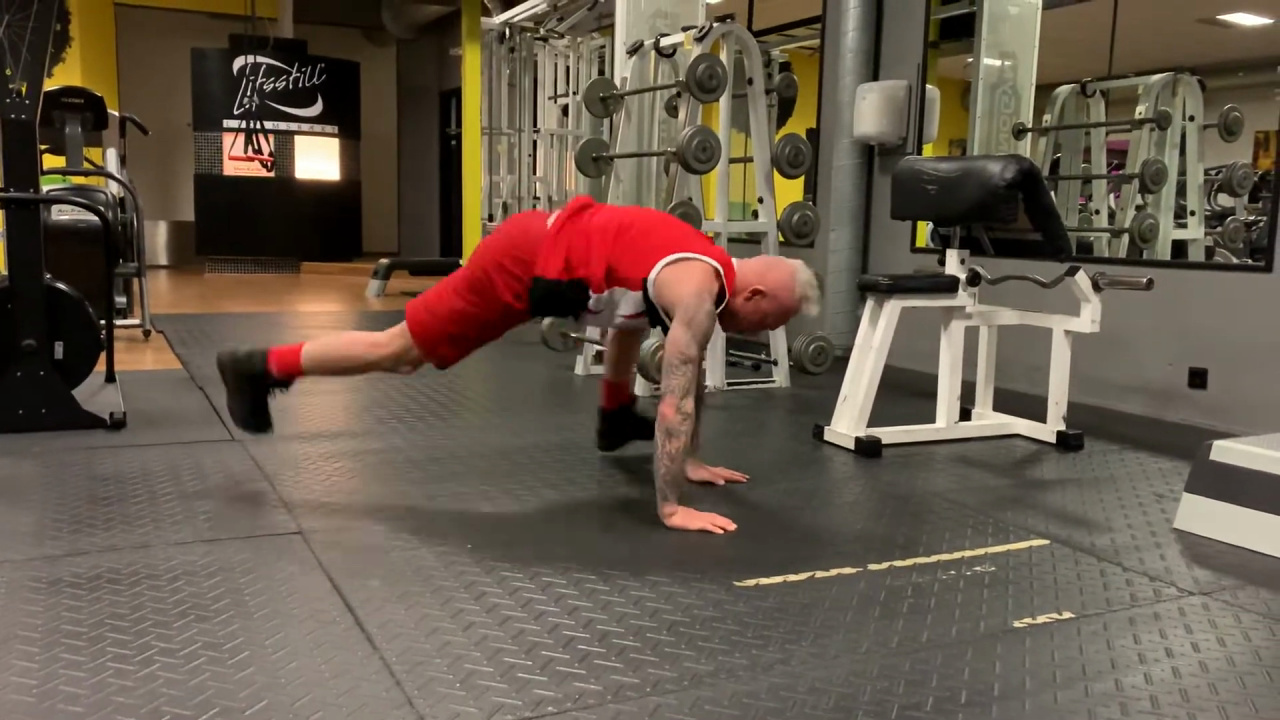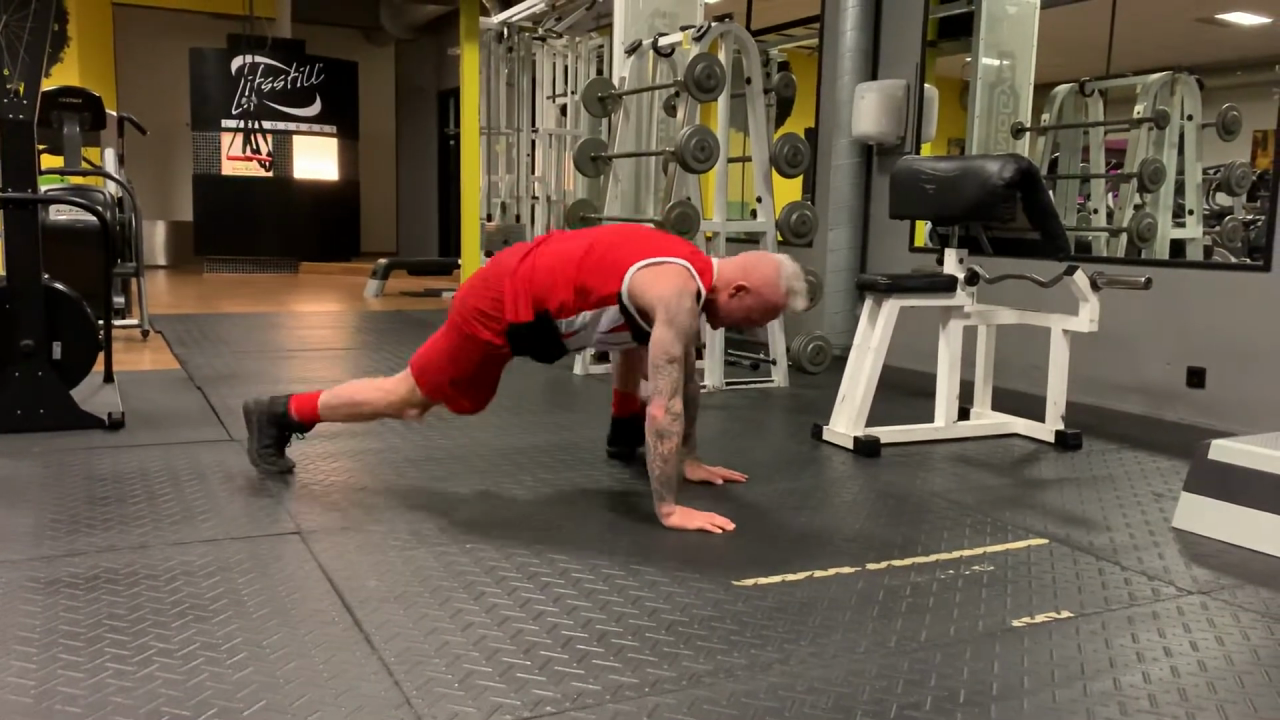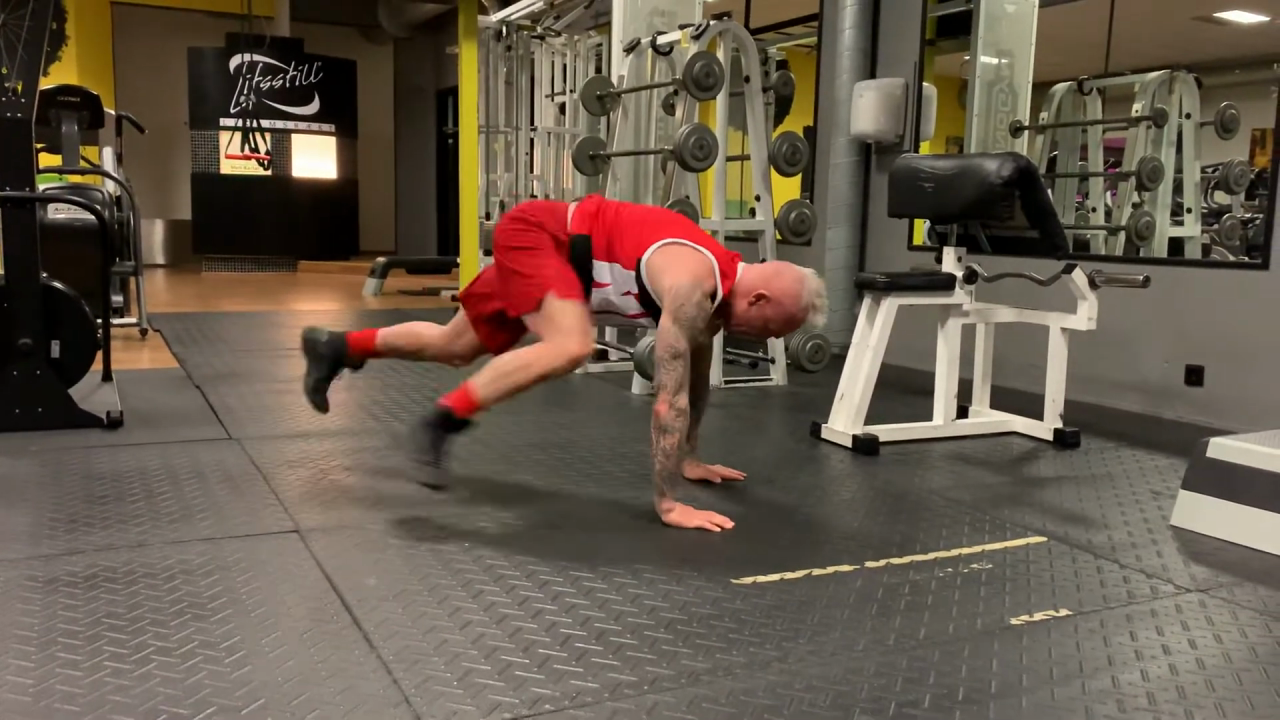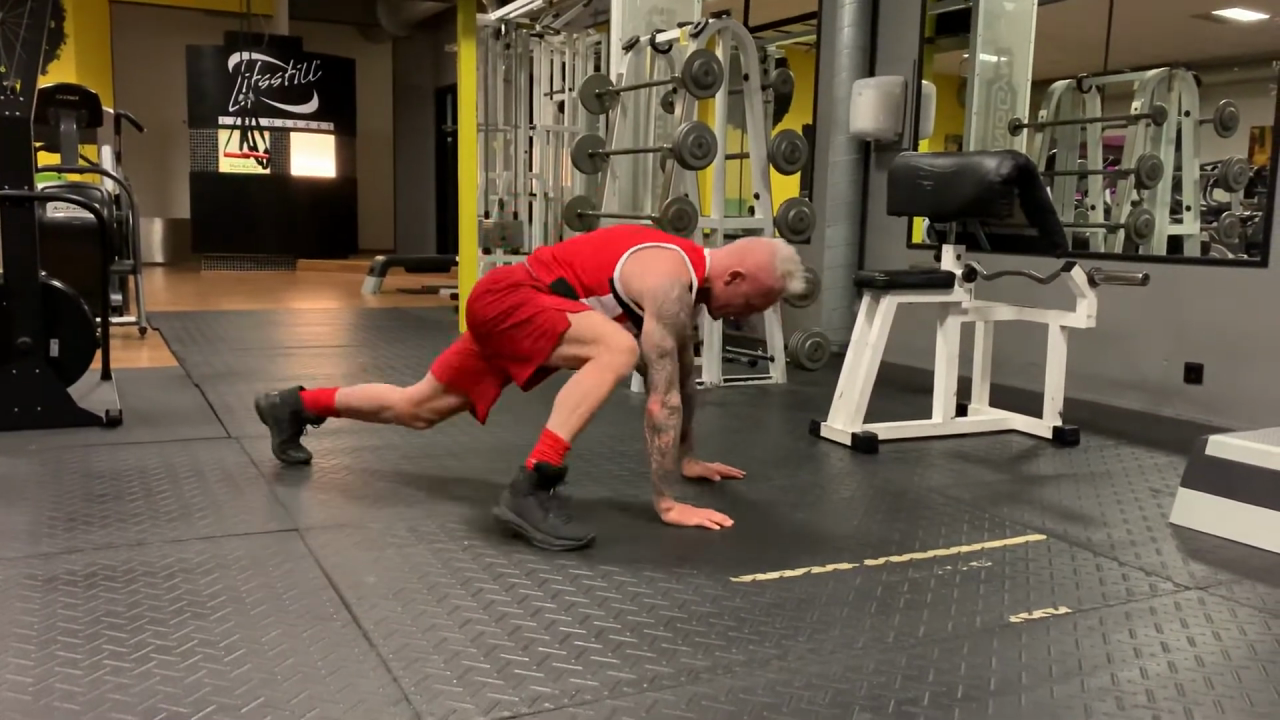
dt=0.3s
person 1, frame 1
left shoulder: (705, 265)
right shoulder: (698, 289)
left elbow: (689, 372)
right elbow: (677, 400)
left wrist: (690, 460)
right wrist: (672, 507)
left hip: (546, 234)
right hip: (521, 266)
left knee: (641, 315)
right knee: (398, 351)
left ankle: (614, 420)
right ankle: (261, 368)
person 1, frame 2
left shoulder: (694, 274)
right shoulder: (679, 292)
left elbow: (684, 375)
right elbow: (665, 401)
left wrist: (689, 459)
right wrist: (669, 508)
left hip: (528, 272)
right hip: (499, 308)
left knee: (651, 332)
right knee: (406, 398)
right ankle: (279, 414)
person 1, frame 3
left shoulder: (718, 284)
right shoulder: (690, 286)
left elbow: (696, 376)
right elbow: (671, 396)
left wrist: (690, 460)
right wrist: (669, 501)
left hip: (560, 249)
right hip: (533, 230)
left knee: (456, 346)
right knee: (570, 348)
left ankle: (340, 347)
right ankle: (444, 420)
person 1, frame 4
left shoulder: (688, 275)
right shoulder: (670, 282)
left elbow: (682, 376)
right elbow: (662, 396)
left wrist: (687, 458)
right wrist: (668, 501)
left hip: (518, 303)
right hip: (504, 298)
left knee: (417, 407)
right knee: (618, 349)
left ankle: (293, 406)
right ankle: (532, 488)
